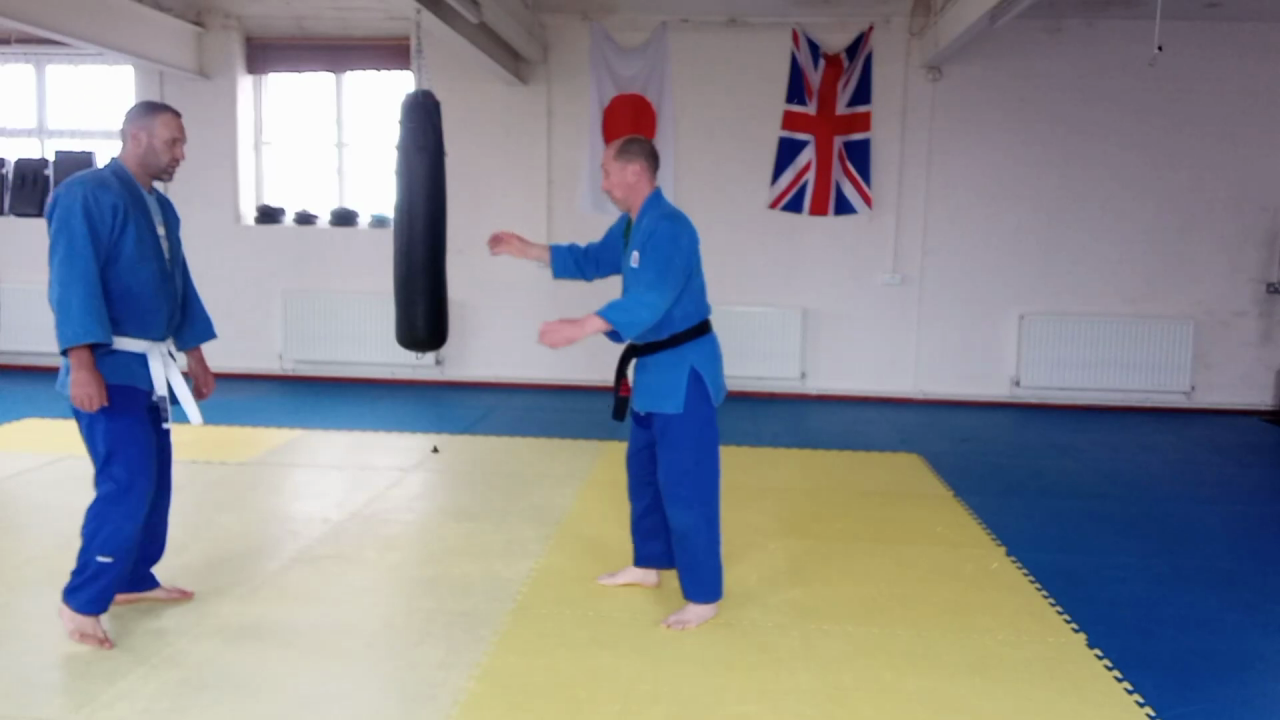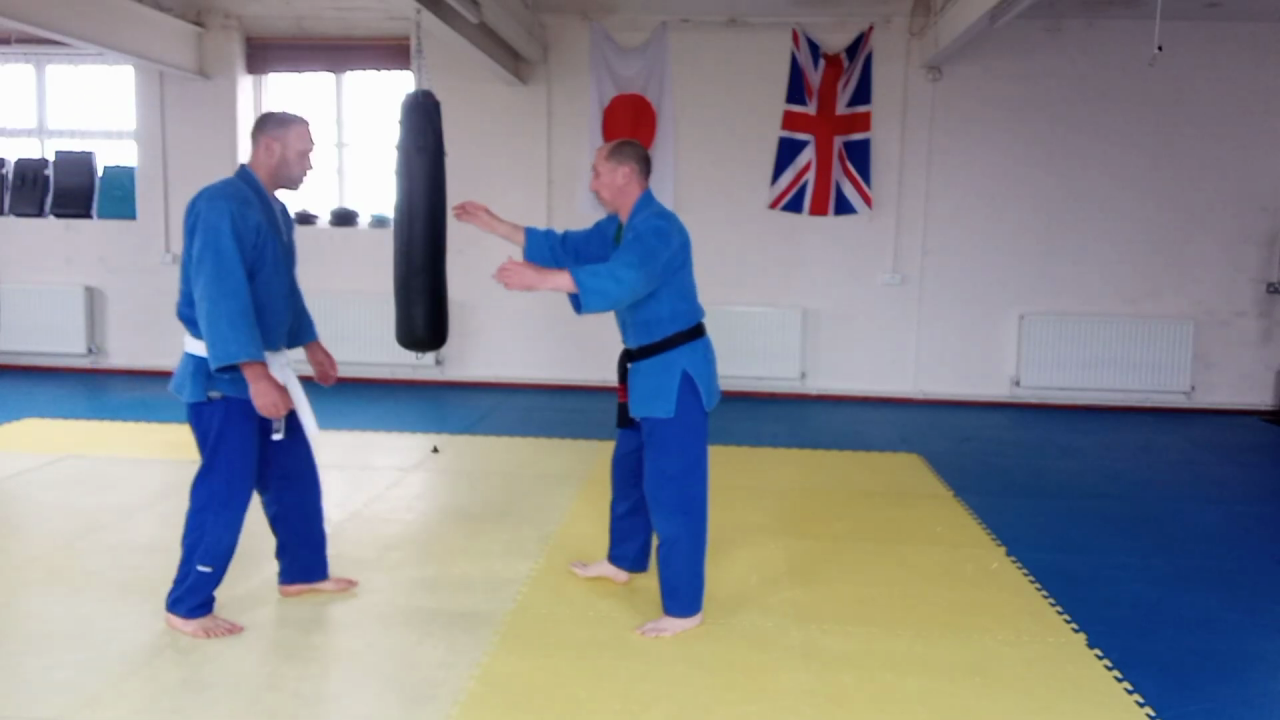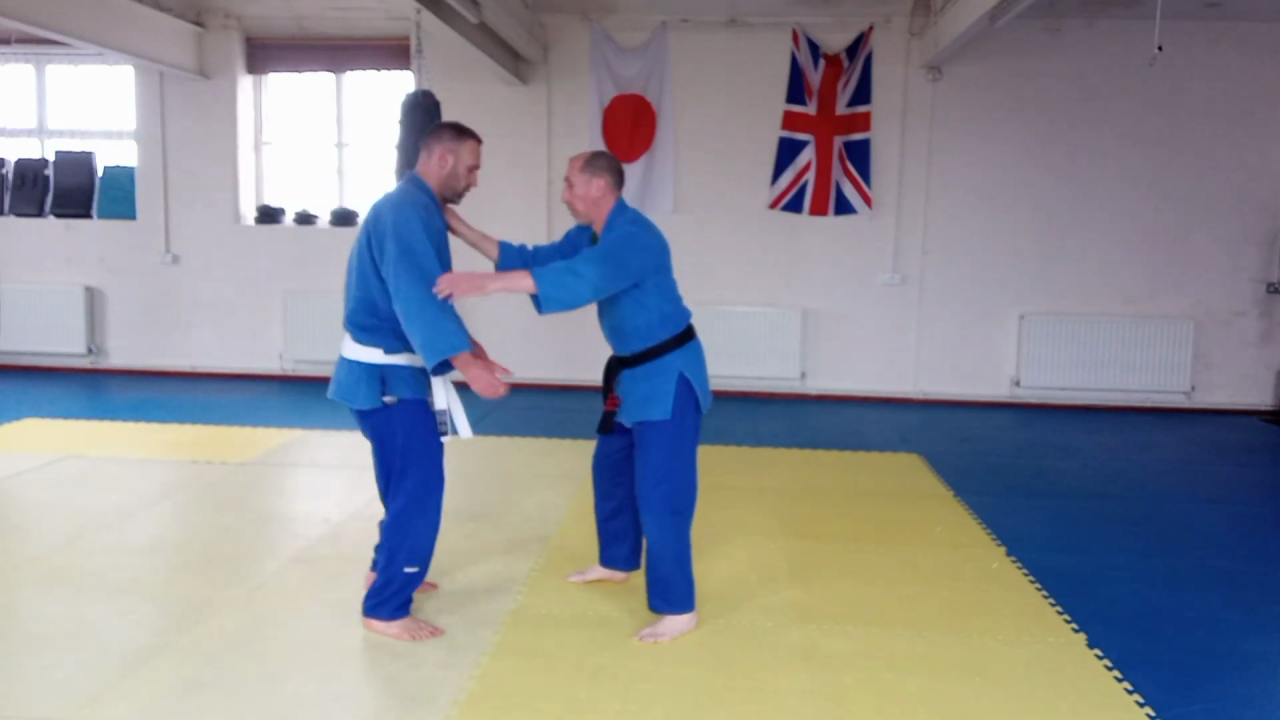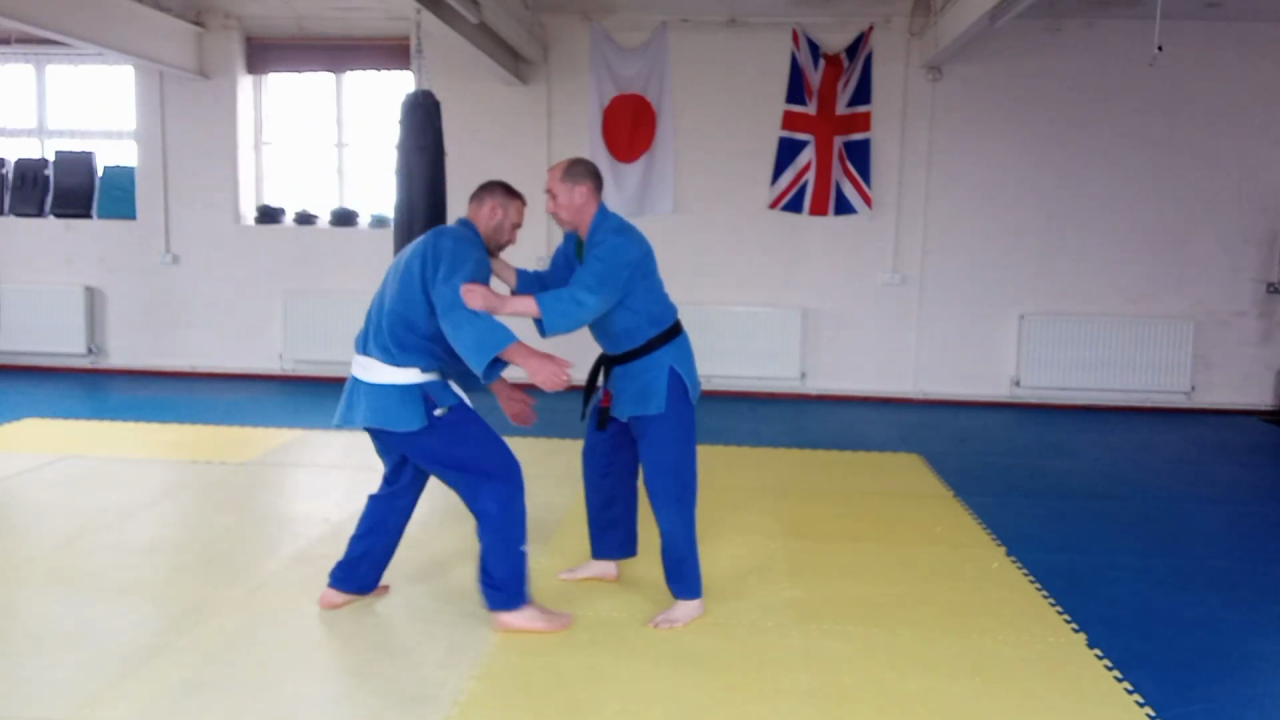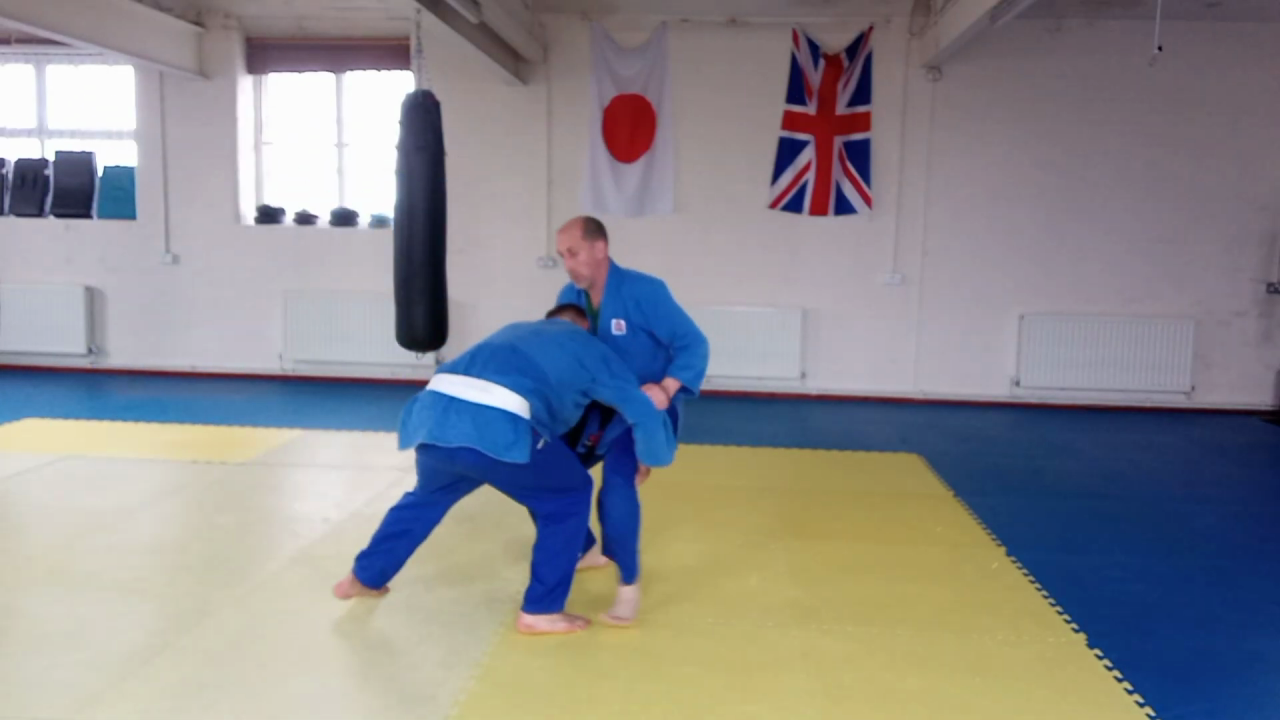
dt=1s
person 1, frame 1
left shoulder: (160, 206)
right shoulder: (87, 194)
left elbow: (178, 285)
right elbow: (74, 284)
left wrist: (195, 355)
right wrist: (81, 363)
left hip: (150, 365)
right hip: (107, 367)
left knee: (151, 481)
right knee: (127, 484)
left ankle: (133, 580)
right ankle: (82, 601)
person 1, frame 2
left shoulder: (274, 210)
right shoulder: (222, 205)
right elbow: (221, 298)
left wrist: (311, 345)
right wrist: (255, 376)
left hip: (263, 368)
right hip: (225, 375)
left knee: (293, 472)
right knee: (225, 488)
left ankle: (303, 572)
right ankle: (188, 605)
person 1, frame 3
left shoulder: (413, 209)
right shoulder: (407, 213)
left elbow: (427, 295)
right elbow: (418, 300)
left wrist: (468, 345)
right wrist: (469, 364)
left hip: (385, 368)
right hip: (385, 373)
left knee: (411, 474)
right knee: (417, 484)
left ankle: (388, 570)
right ankle: (386, 608)
person 1, frame 4
left shoulder: (438, 244)
right shoulder: (459, 245)
right elbow: (461, 316)
left wrist: (499, 388)
right wrist: (527, 358)
left hip: (375, 387)
right hip: (408, 393)
left knee: (402, 481)
right knee: (498, 479)
left ankle: (349, 583)
right ankle: (509, 603)
person 1, frame 5
left shoulder: (517, 331)
right shoulder: (589, 347)
right elbow: (646, 413)
right wrist: (647, 462)
left hip: (435, 410)
right hip: (494, 427)
left knee: (431, 495)
right knee: (570, 496)
left ankle: (364, 576)
right ankle: (541, 610)
person 2, frame 1
left shoulder: (668, 227)
right shoulder: (629, 226)
left elbow: (649, 300)
right elbow: (592, 260)
left wrist: (579, 327)
right wrist: (527, 250)
left hip: (683, 367)
right hip: (655, 366)
left knee: (684, 482)
right knee: (644, 472)
left ankle: (703, 596)
right ankle: (648, 565)
person 2, frame 2
left shoulder: (657, 227)
right shoulder: (618, 226)
left elbow: (623, 281)
right elbow: (567, 247)
left wrist: (542, 280)
right wrist: (495, 225)
left hip: (676, 370)
right hip: (651, 368)
left knee: (672, 487)
right knee: (630, 470)
left ankle: (683, 609)
right ankle: (622, 561)
person 2, frame 3
left shoulder: (634, 235)
right shoulder: (589, 234)
left elbow: (578, 279)
right elbow: (536, 259)
left wrist: (488, 283)
right wrist: (462, 230)
left hip: (668, 375)
right hip: (635, 372)
left knee: (661, 492)
right knee: (612, 470)
left ankle: (678, 609)
right ankle: (616, 562)
person 2, frame 4
left shoulder: (619, 243)
right shoulder: (577, 242)
left elbow: (580, 302)
right elbow: (545, 286)
left wrist: (501, 305)
right wrist: (492, 263)
left hip: (659, 369)
right hip: (623, 368)
left knee: (667, 482)
right knee: (603, 462)
left ankle: (689, 596)
right ankle: (608, 558)
person 2, frame 5
left shoulder: (644, 292)
right shoulder: (569, 298)
left elbow: (693, 346)
left wrist: (666, 389)
right hip: (597, 409)
left knee: (617, 480)
left ankle: (628, 583)
right ankle: (582, 550)
